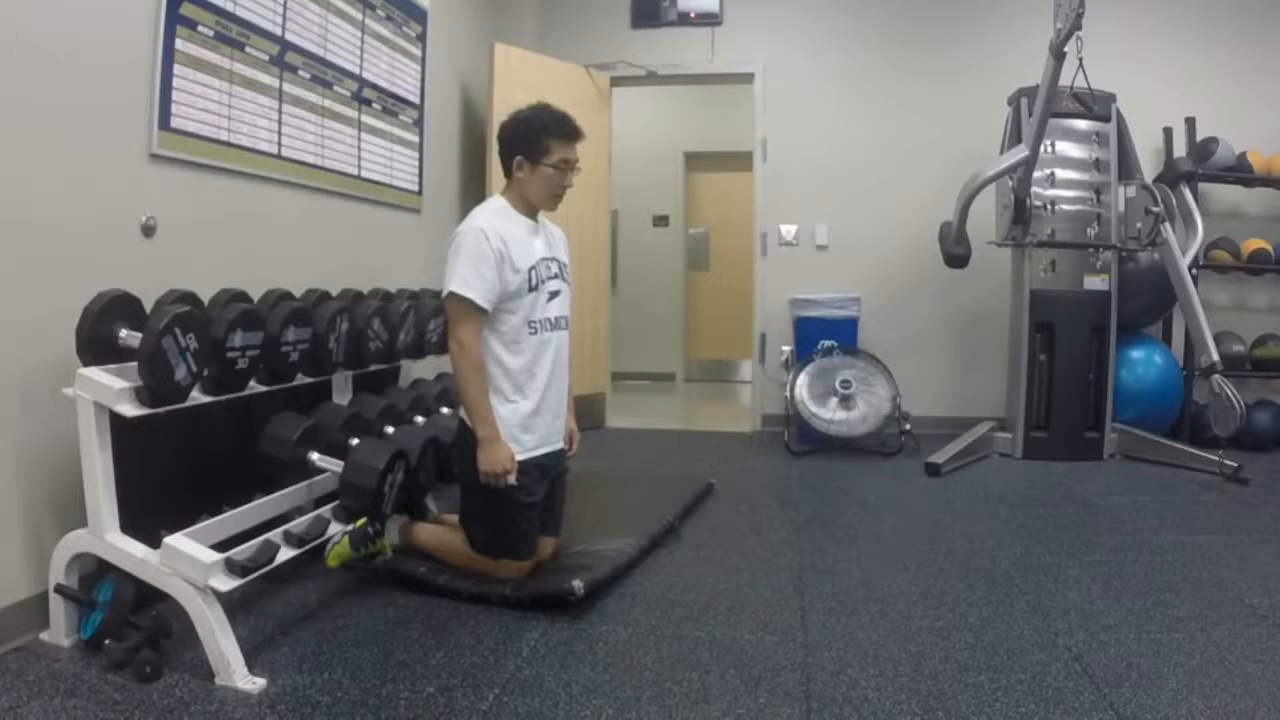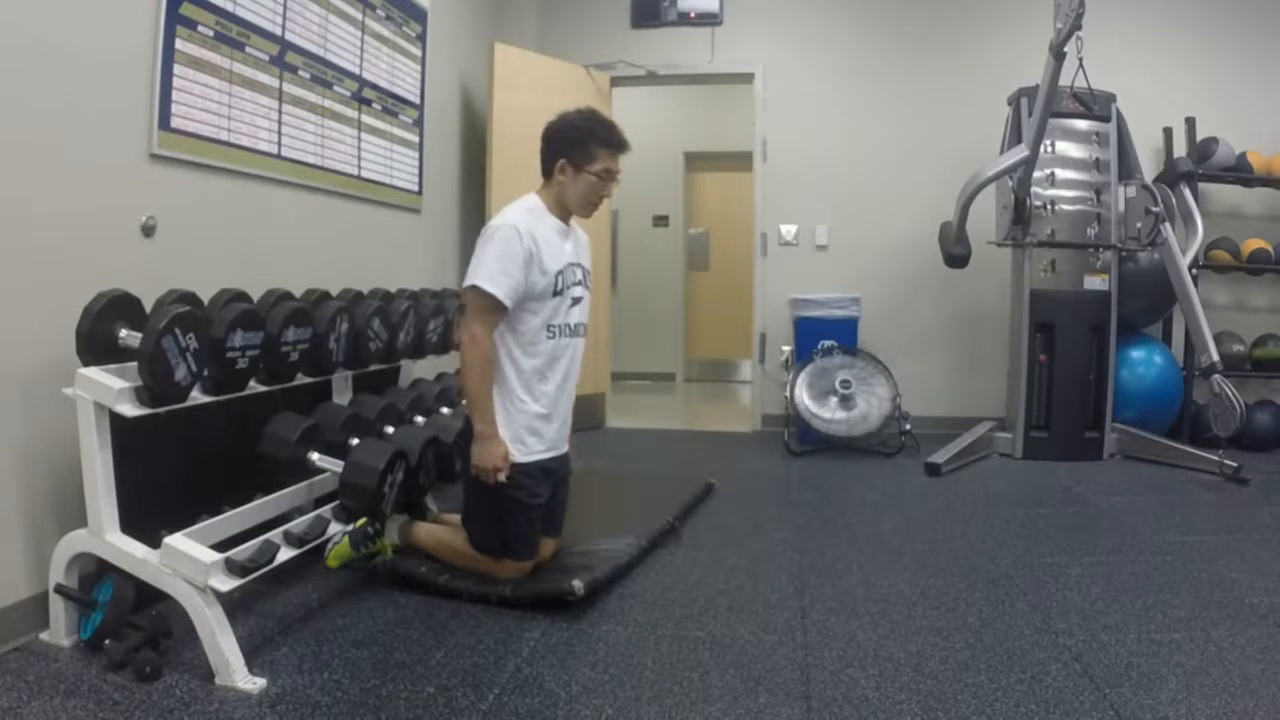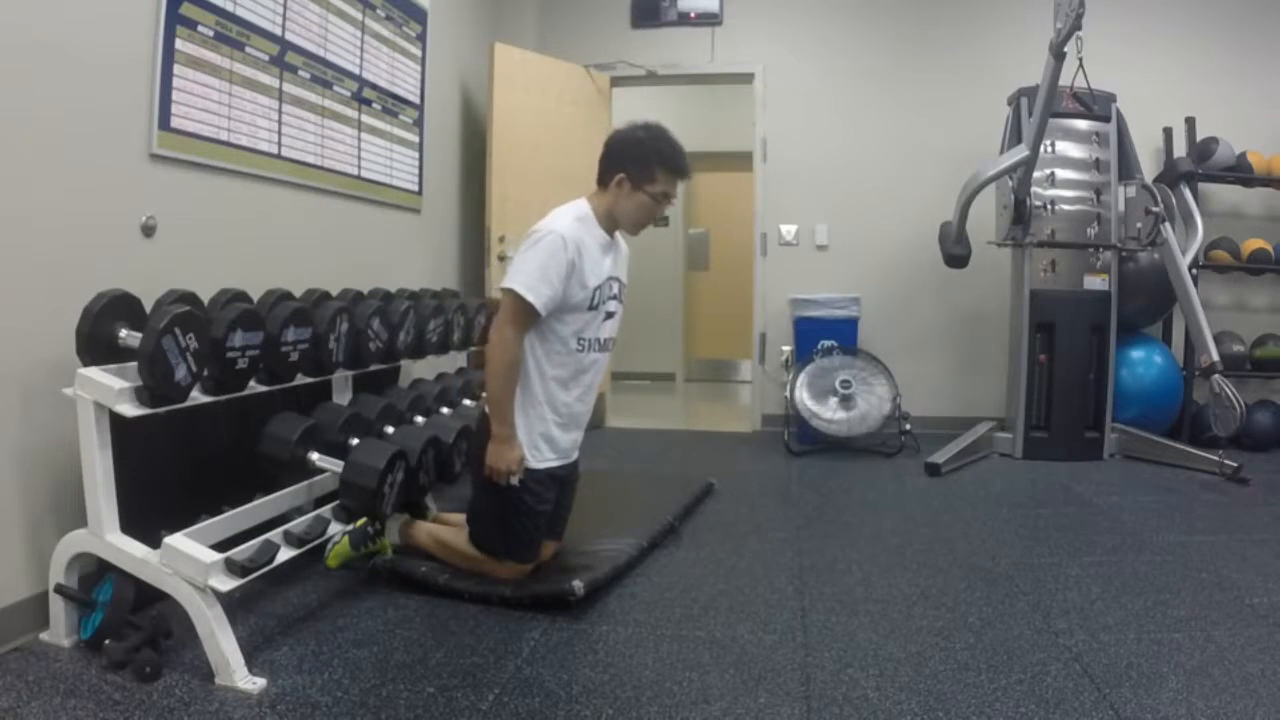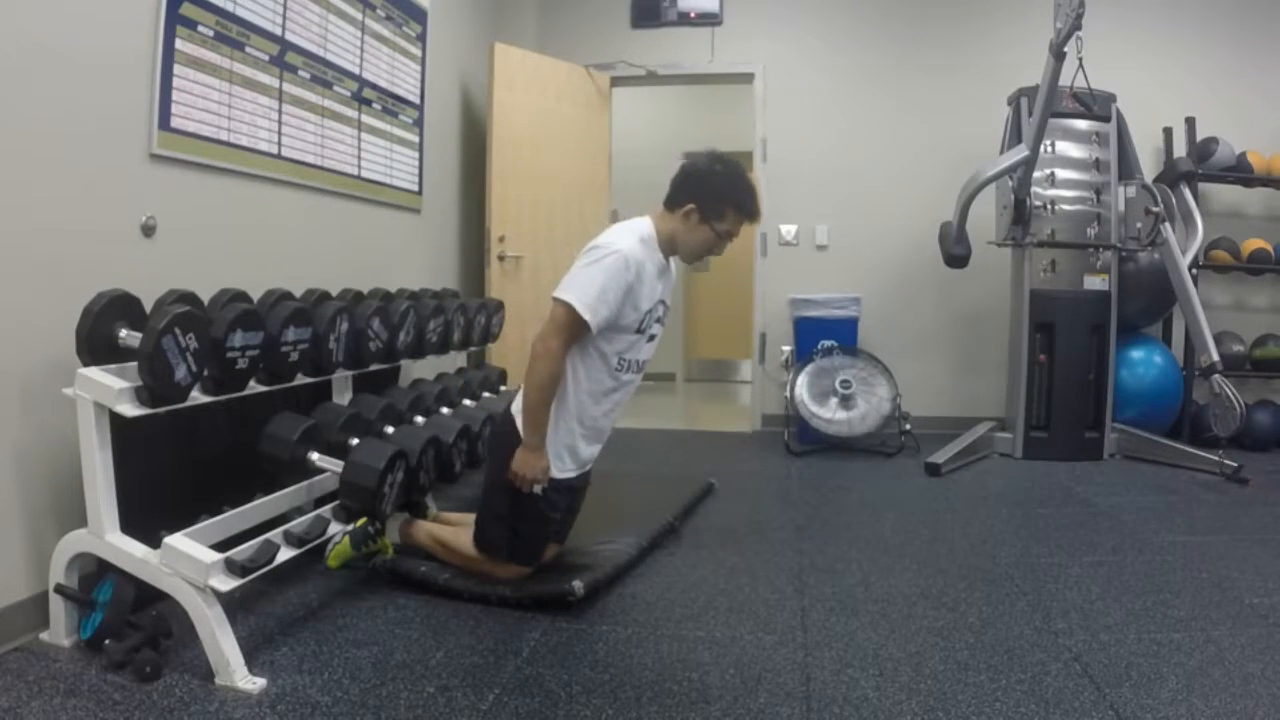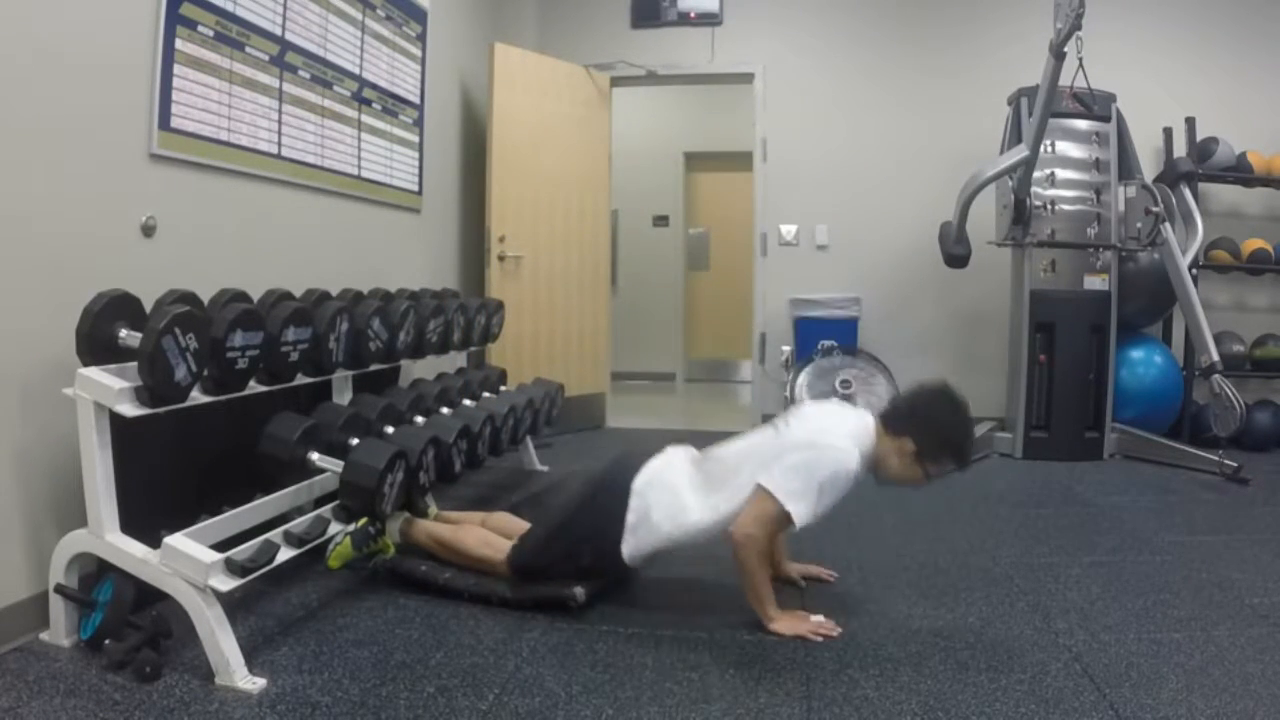
dt=1s
person 1, frame 1
left shoulder: (553, 235)
right shoulder: (485, 233)
right elbow: (464, 341)
left wrist: (567, 412)
right wrist: (489, 438)
left hip: (547, 435)
right hip: (505, 440)
left knee: (541, 551)
right knee: (510, 564)
left ankle: (425, 519)
right ankle: (391, 531)
person 1, frame 2
left shoulder: (576, 237)
right shoulder: (515, 231)
right elbow: (475, 334)
right wrist: (486, 433)
left hip: (551, 436)
right hip: (511, 440)
left knee: (541, 551)
right knee: (510, 564)
left ankle: (422, 518)
right ankle: (394, 530)
person 1, frame 3
left shoulder: (616, 246)
right shoulder: (560, 238)
right elbow: (505, 336)
right wrist: (502, 436)
left hip: (562, 441)
right hip: (524, 443)
left knee: (541, 552)
right knee: (510, 564)
left ankle: (420, 516)
right ankle: (394, 530)
person 1, frame 4
left shoulder: (661, 262)
right shoulder: (622, 255)
right elbow: (549, 347)
right wrist: (533, 446)
left hip: (576, 448)
right hip: (542, 446)
left knee: (540, 552)
right knee: (509, 564)
left ankle: (422, 516)
right ankle: (396, 529)
person 1, frame 5
left shoulder: (839, 417)
right shoulder: (837, 452)
right elbow: (746, 531)
left wrist: (780, 565)
right wrist: (772, 614)
left hip: (644, 482)
right hip: (634, 516)
left knee: (525, 532)
right knee: (513, 560)
left ankle: (417, 509)
right ankle: (398, 529)
